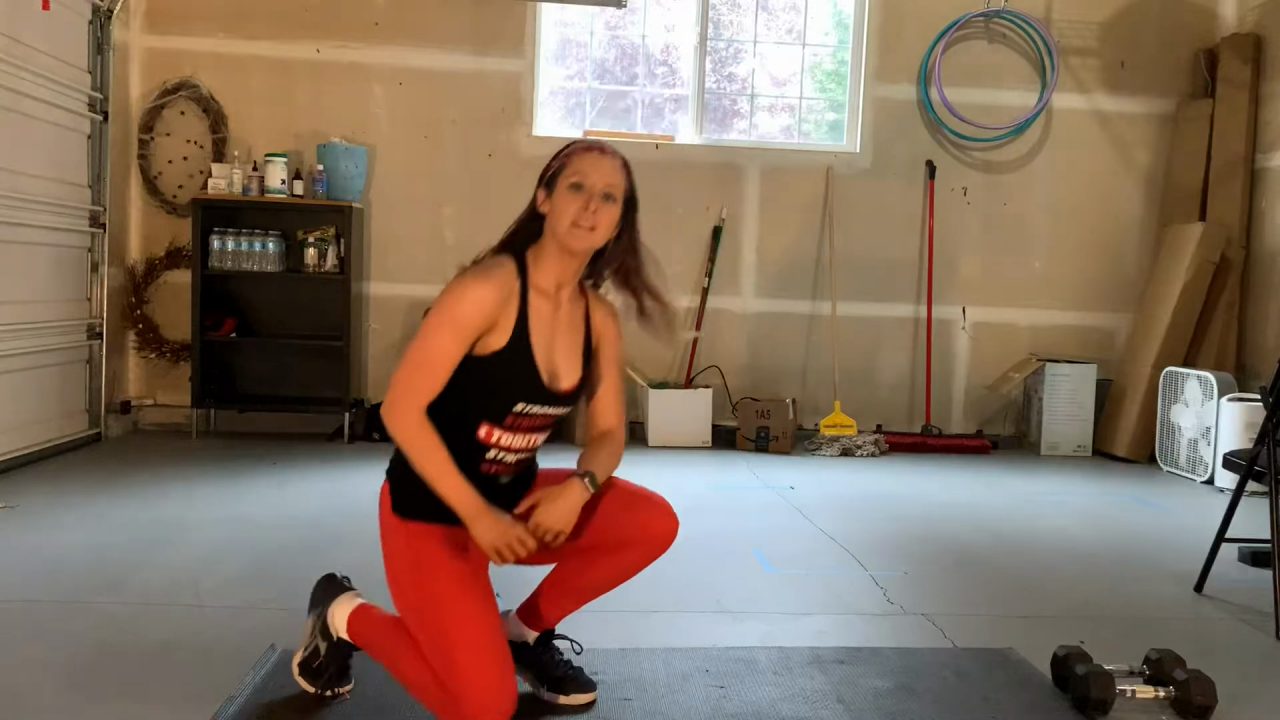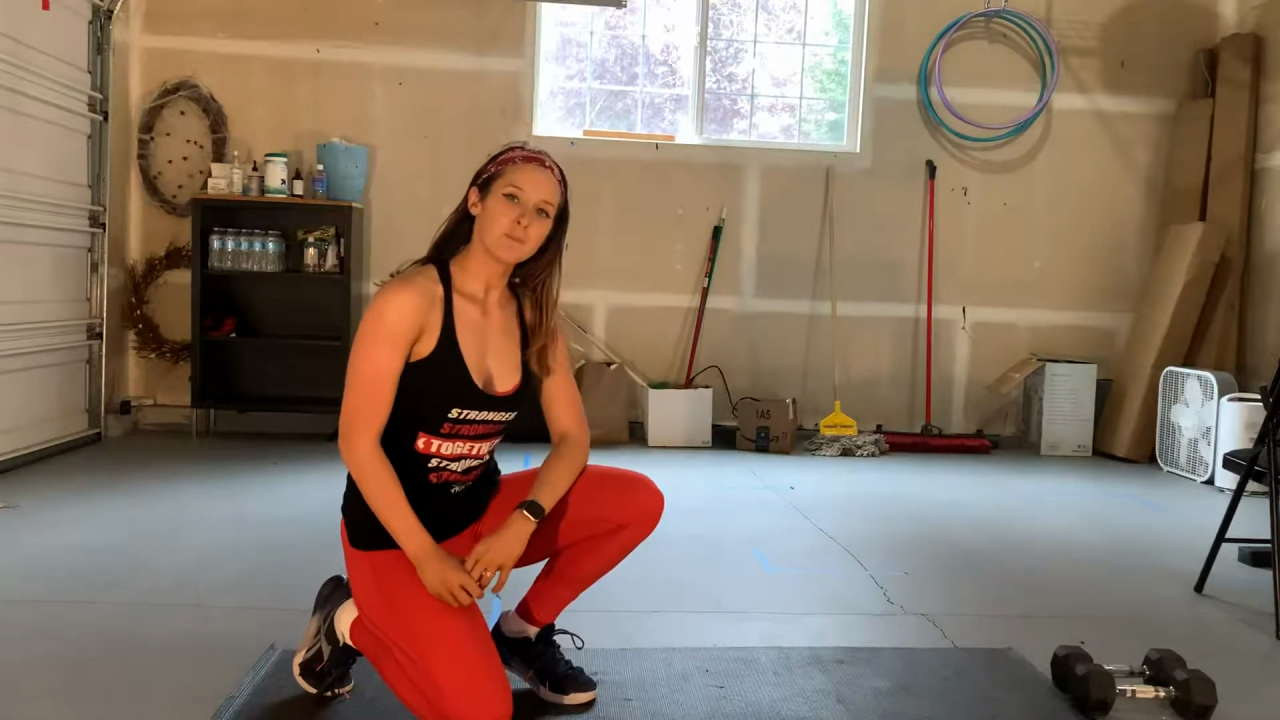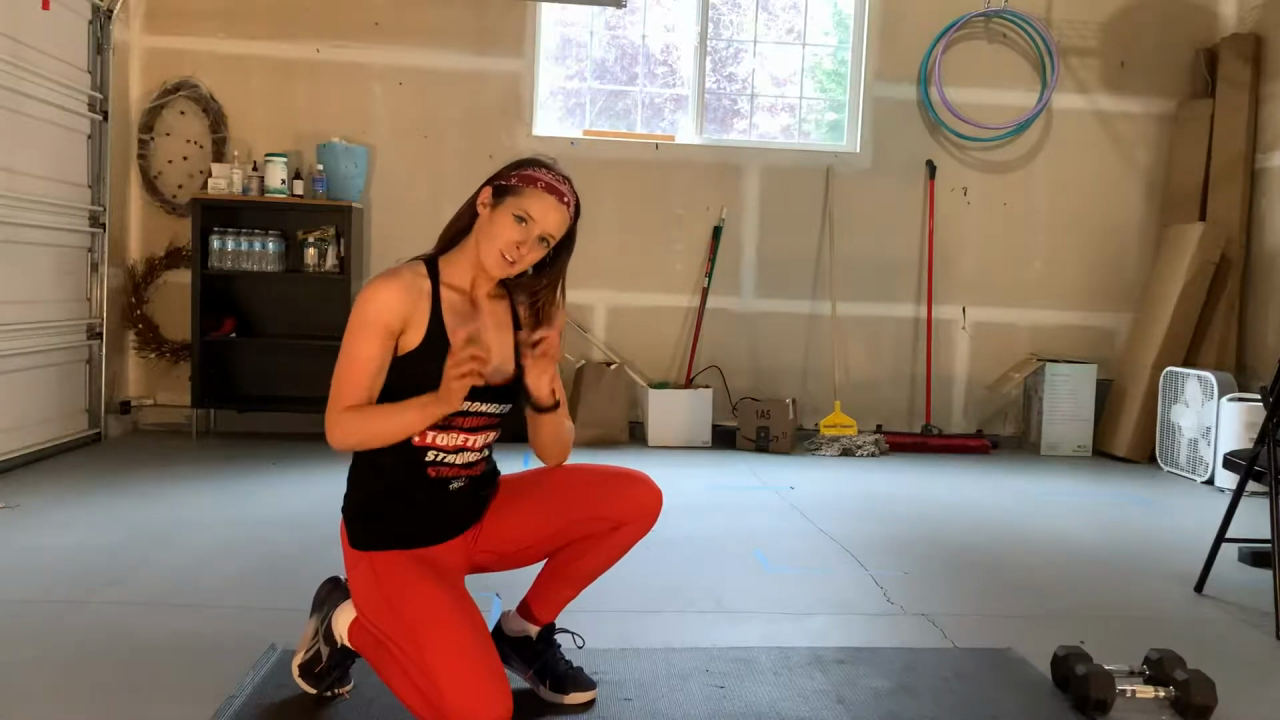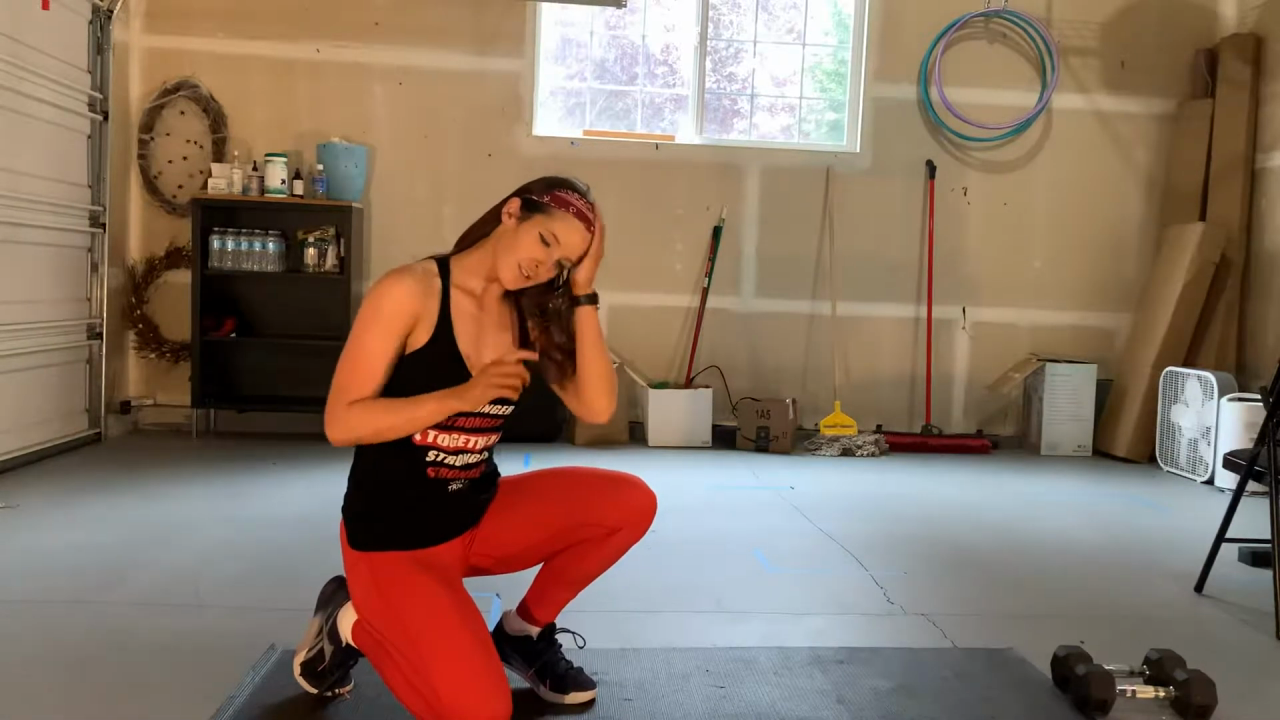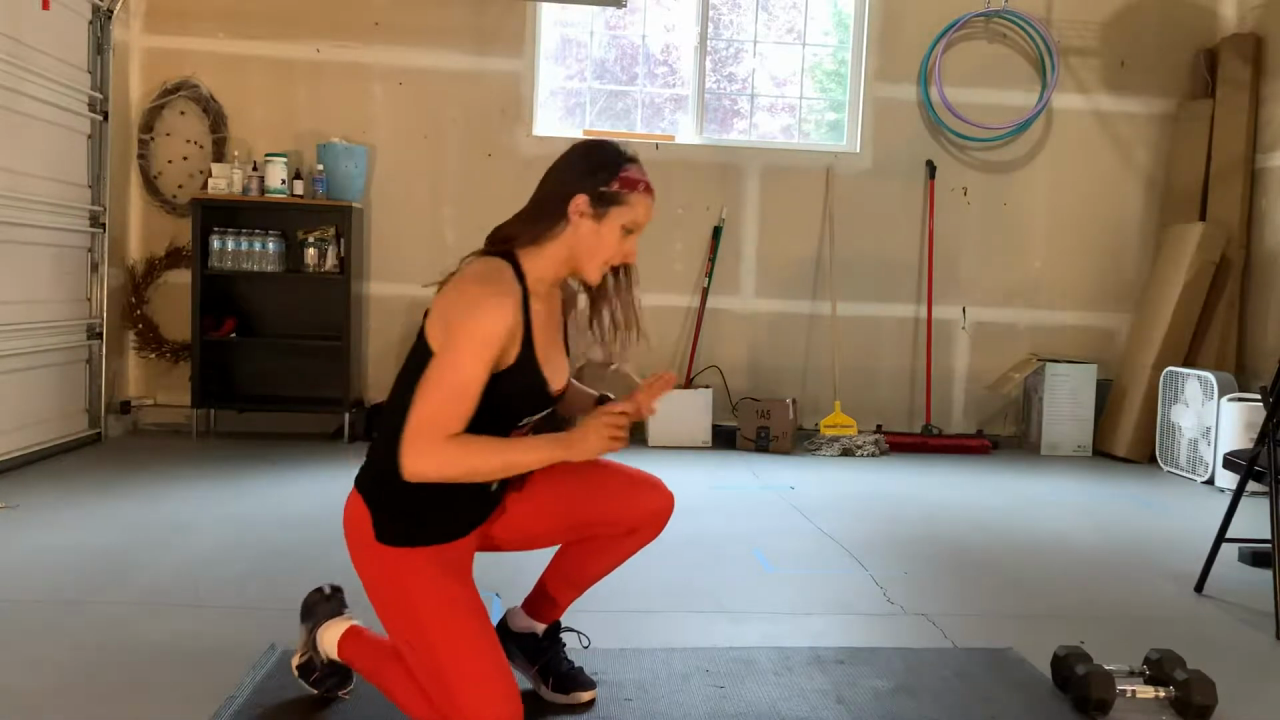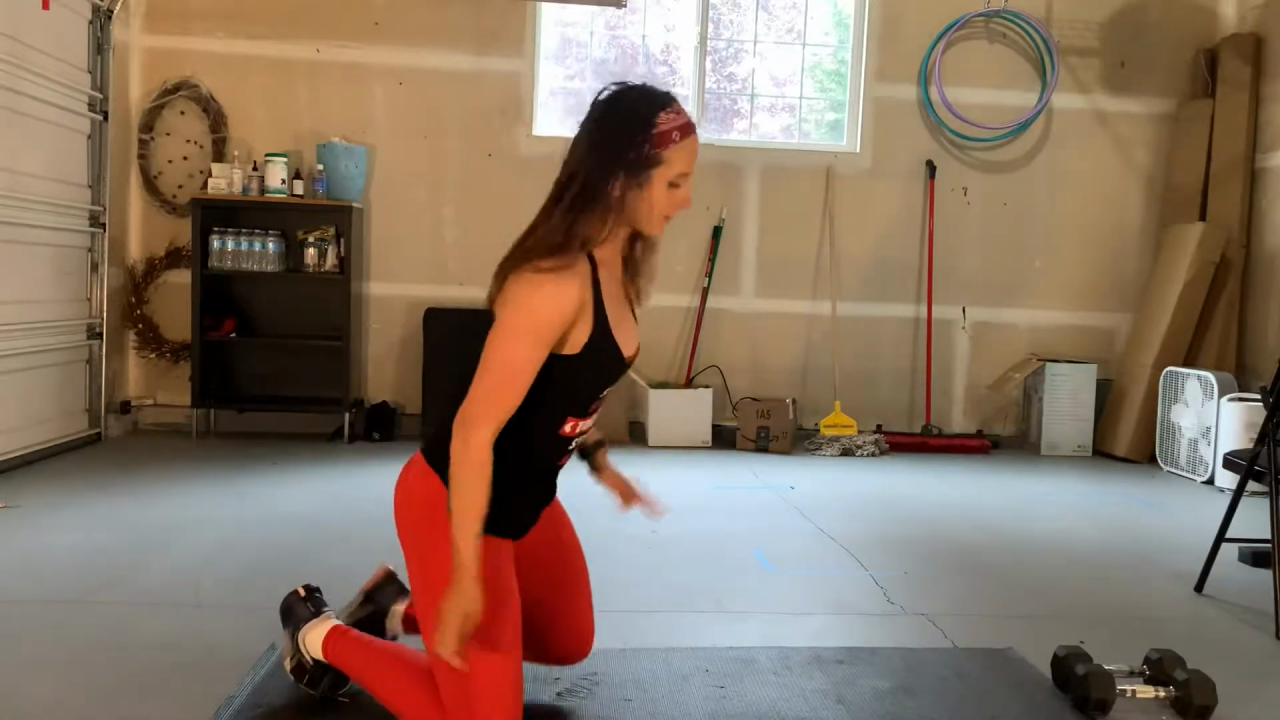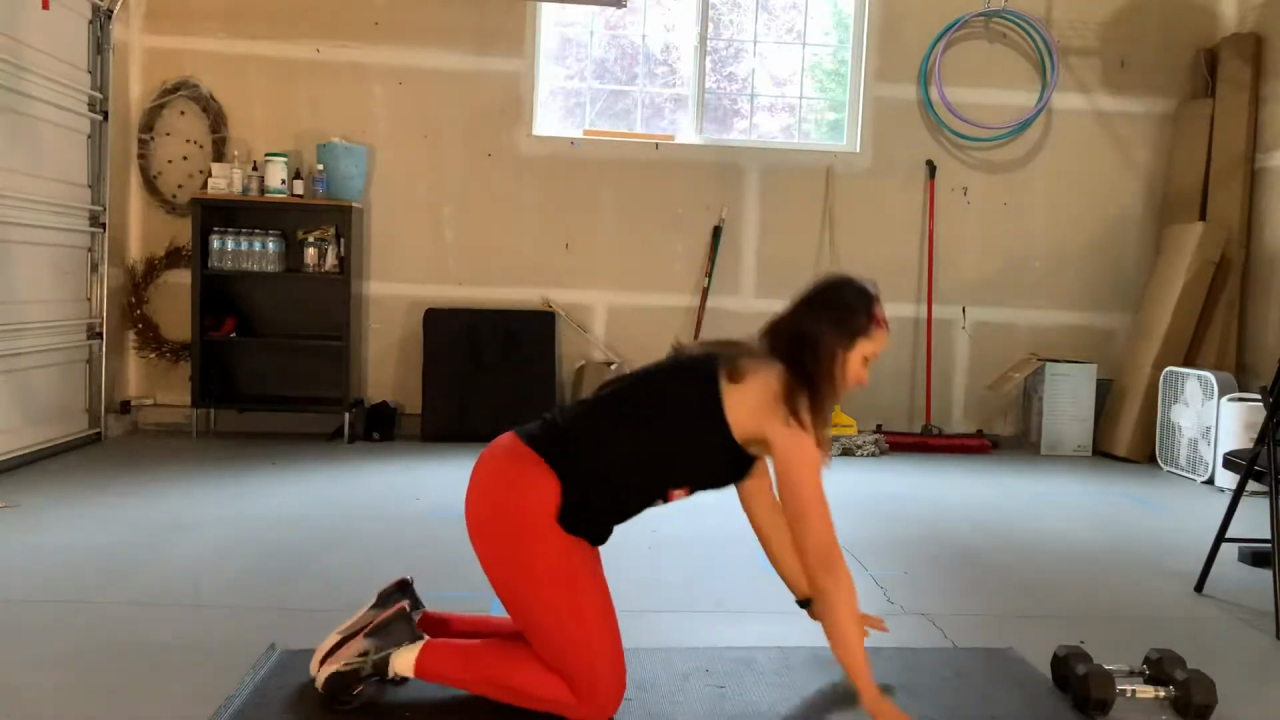
dt=0.7s
person 1, frame 1
left shoulder: (599, 315)
right shoulder: (488, 289)
left elbow: (607, 433)
right elbow: (401, 408)
left wrist: (578, 489)
right wrist: (474, 515)
left hip: (517, 497)
right hip: (429, 509)
left knee: (653, 524)
left ankle: (525, 633)
right ankle: (344, 617)
person 1, frame 2
left shoulder: (535, 315)
right shoulder: (410, 298)
left elbow: (571, 438)
right elbow: (358, 442)
left wrist: (521, 525)
right wrist: (426, 555)
left hip: (479, 510)
right hip: (394, 532)
left knee: (638, 502)
left ankle: (524, 630)
right ankle: (351, 621)
person 1, frame 3
left shoulder: (527, 313)
right shoulder: (397, 293)
left elbow: (555, 455)
right elbow: (341, 430)
left wrist: (544, 394)
right wrist: (442, 400)
left hip: (479, 513)
right hip: (394, 535)
left knee: (636, 498)
left ankle: (524, 631)
right ankle: (347, 624)
person 1, frame 4
left shoulder: (532, 314)
right shoulder: (408, 291)
left elbow: (597, 408)
right elbow: (342, 423)
left wrist: (582, 292)
right wrist: (462, 395)
left hip: (479, 514)
right hip: (394, 537)
left knee: (631, 503)
left ankle: (524, 631)
right ankle: (352, 625)
person 1, frame 5
left shoulder: (551, 292)
right shoulder: (491, 298)
right elbow: (422, 457)
left wrist: (603, 411)
right wrist: (567, 446)
left hip: (482, 502)
right hip: (405, 526)
left knee: (647, 504)
left ankle: (529, 630)
right ankle: (337, 636)
person 1, frame 6
left shoulder: (618, 262)
right shoulder: (557, 280)
right elbow: (475, 430)
left wrist: (598, 460)
right wrist: (466, 577)
left hip: (525, 496)
right hip: (456, 504)
left knee: (570, 644)
left ankle: (402, 608)
right ankle: (321, 633)
person 1, frame 7
left shoulder: (749, 381)
right shoulder: (781, 401)
left elbow: (768, 514)
right elbow: (823, 562)
left wrist: (820, 609)
left hip: (523, 483)
right hip: (530, 500)
left knee: (562, 644)
left ankle: (410, 621)
right ankle: (406, 655)
